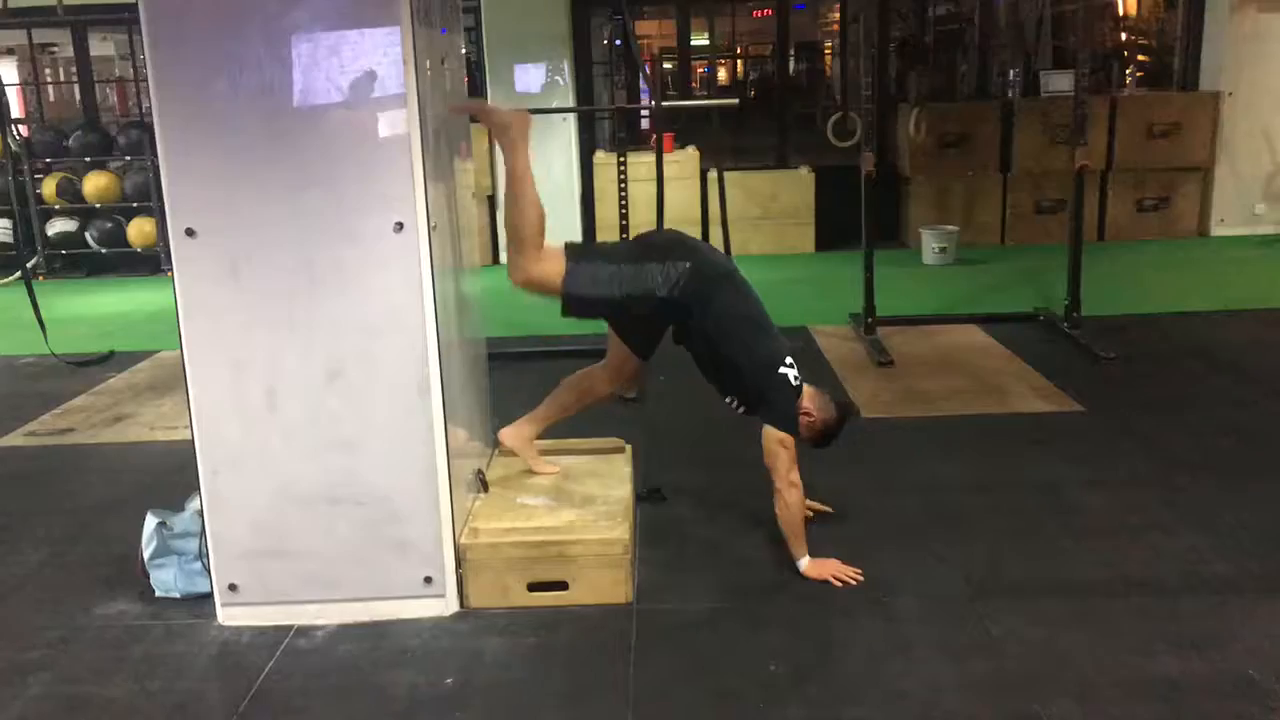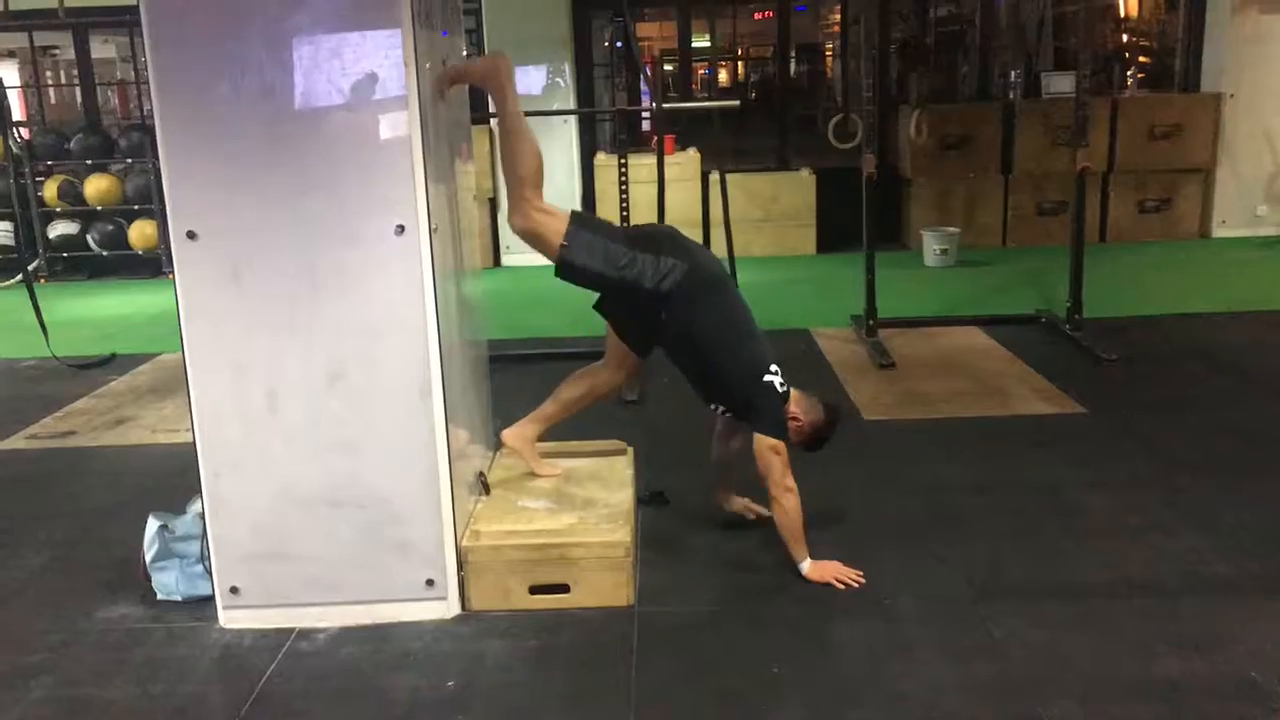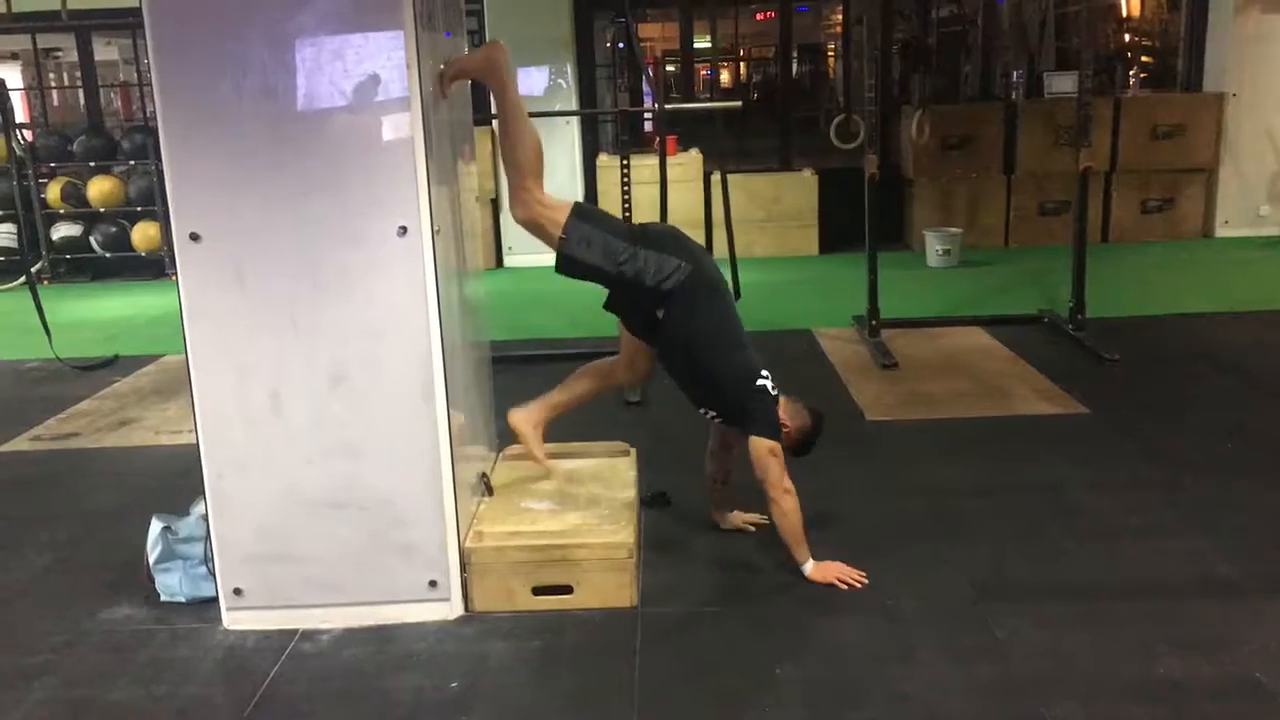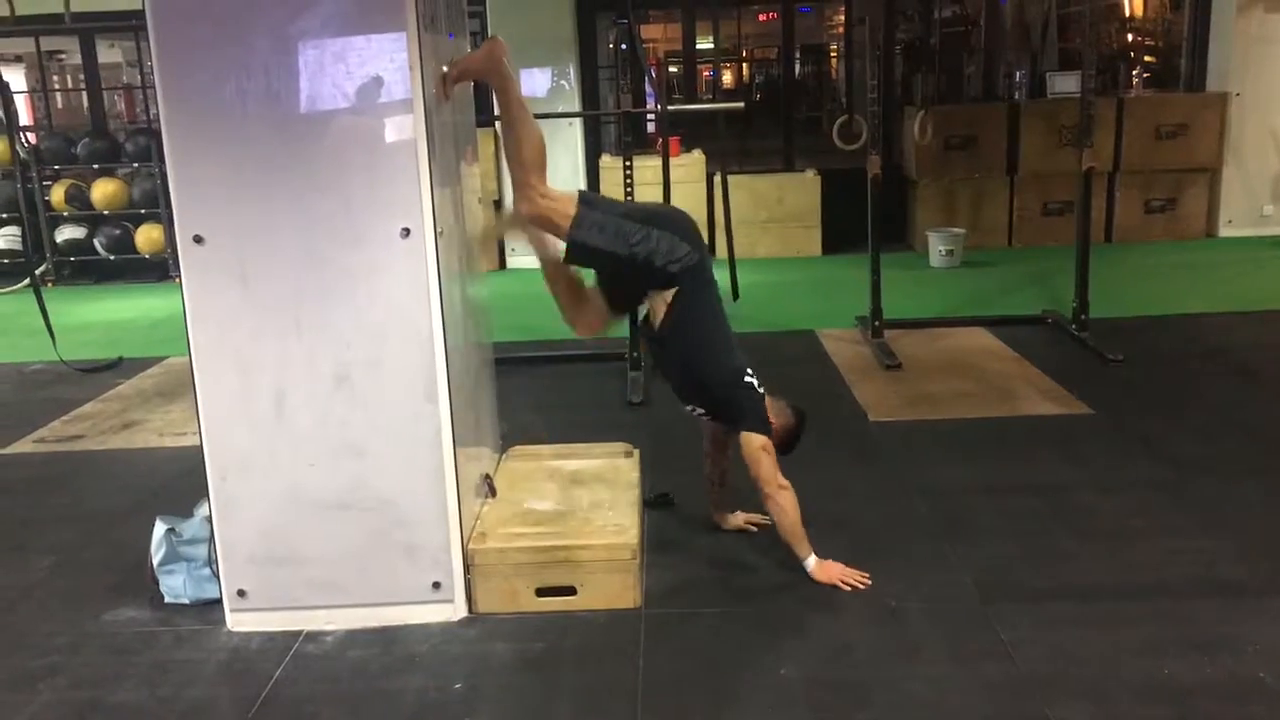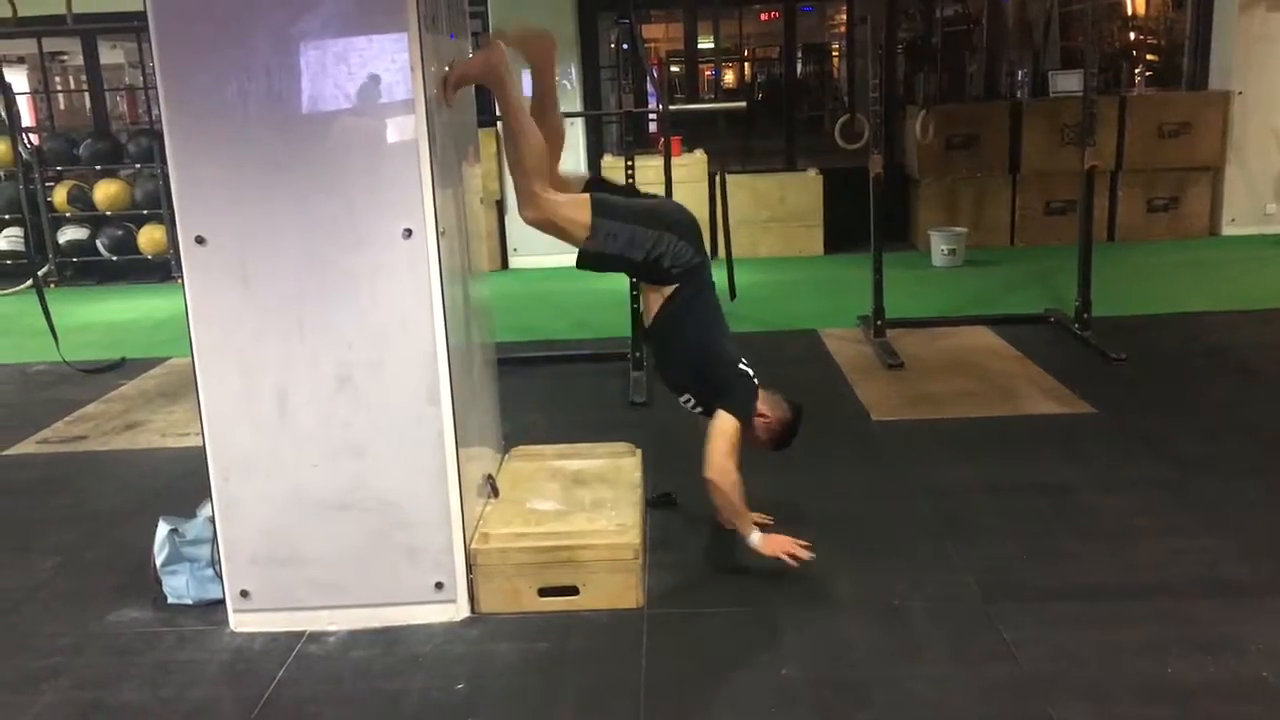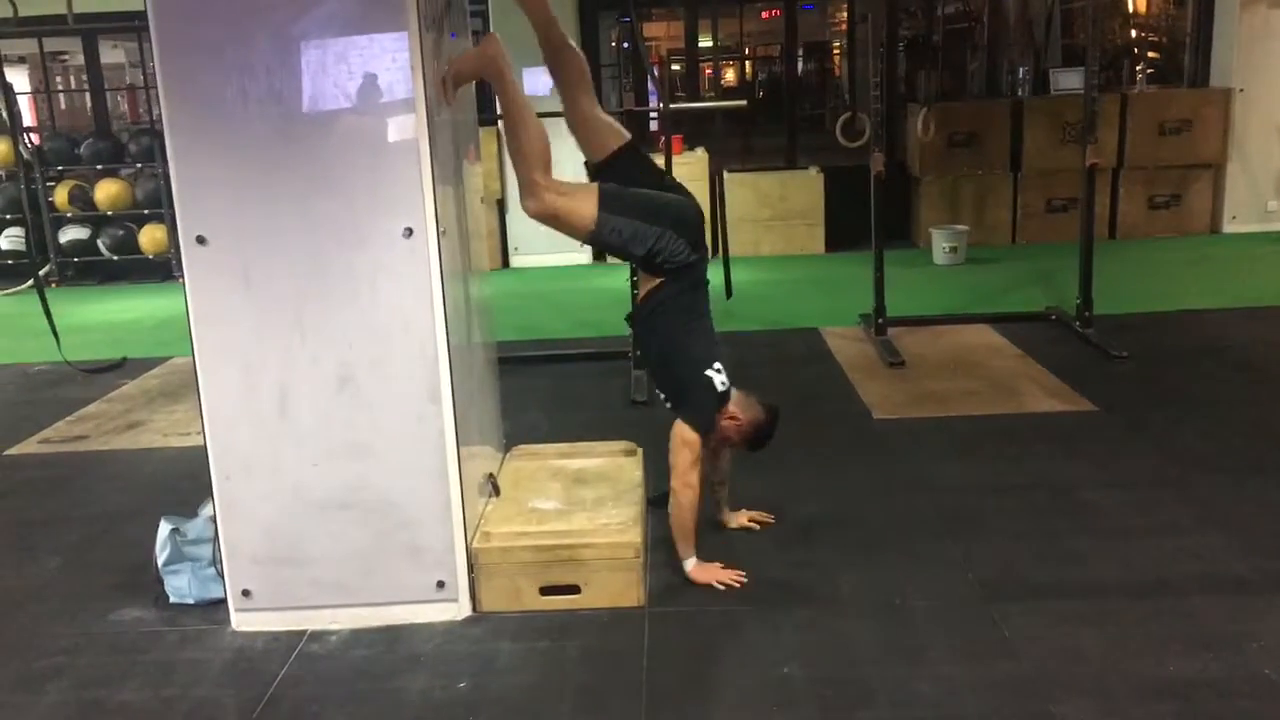
dt=0.2s
person 1, frame 1
left shoulder: (781, 380)
right shoulder: (780, 396)
right elbow: (786, 483)
left wrist: (788, 493)
right wrist: (804, 558)
left hip: (677, 275)
right hip: (675, 277)
left knee: (616, 375)
right knee: (531, 268)
left ankle: (524, 431)
right ankle: (513, 137)
person 1, frame 2
left shoulder: (761, 390)
right shoulder: (767, 401)
left elbow: (726, 431)
right elbow: (782, 490)
left wrist: (725, 494)
right wrist: (806, 564)
left hip: (667, 277)
right hip: (667, 276)
left knee: (616, 369)
right knee: (528, 215)
left ankle: (526, 430)
right ankle: (499, 81)
person 1, frame 3
left shoulder: (745, 398)
right shoulder: (759, 406)
left elbow: (720, 447)
right elbow: (780, 491)
left wrist: (721, 511)
right wrist: (809, 565)
left hip: (669, 273)
right hip: (668, 275)
left knee: (633, 366)
right knee: (530, 205)
left ankle: (534, 415)
right ankle: (498, 72)
person 1, frame 4
left shoulder: (730, 397)
right shoulder: (744, 402)
left elbow: (714, 450)
right elbow: (775, 487)
left wrist: (721, 512)
right wrist: (812, 562)
left hip: (666, 259)
right hip: (669, 257)
left knee: (590, 320)
right knee: (535, 201)
left ankle: (534, 235)
right ankle: (498, 70)
person 1, frame 5
left shoulder: (724, 387)
right shoulder: (737, 395)
left elbow: (715, 471)
right elbow: (719, 473)
left wrist: (733, 513)
right wrist: (753, 535)
left hip: (665, 242)
right hip: (668, 252)
left knee: (545, 181)
right knee: (538, 203)
left ankle: (541, 63)
right ankle: (499, 73)
person 1, frame 6
left shoulder: (712, 391)
right shoulder: (705, 398)
left elbow: (712, 454)
right elbow: (683, 483)
left wrist: (726, 512)
right wrist: (691, 563)
left hip: (671, 221)
right hip: (670, 241)
left knee: (586, 108)
right knee: (542, 197)
right ankle: (497, 64)
